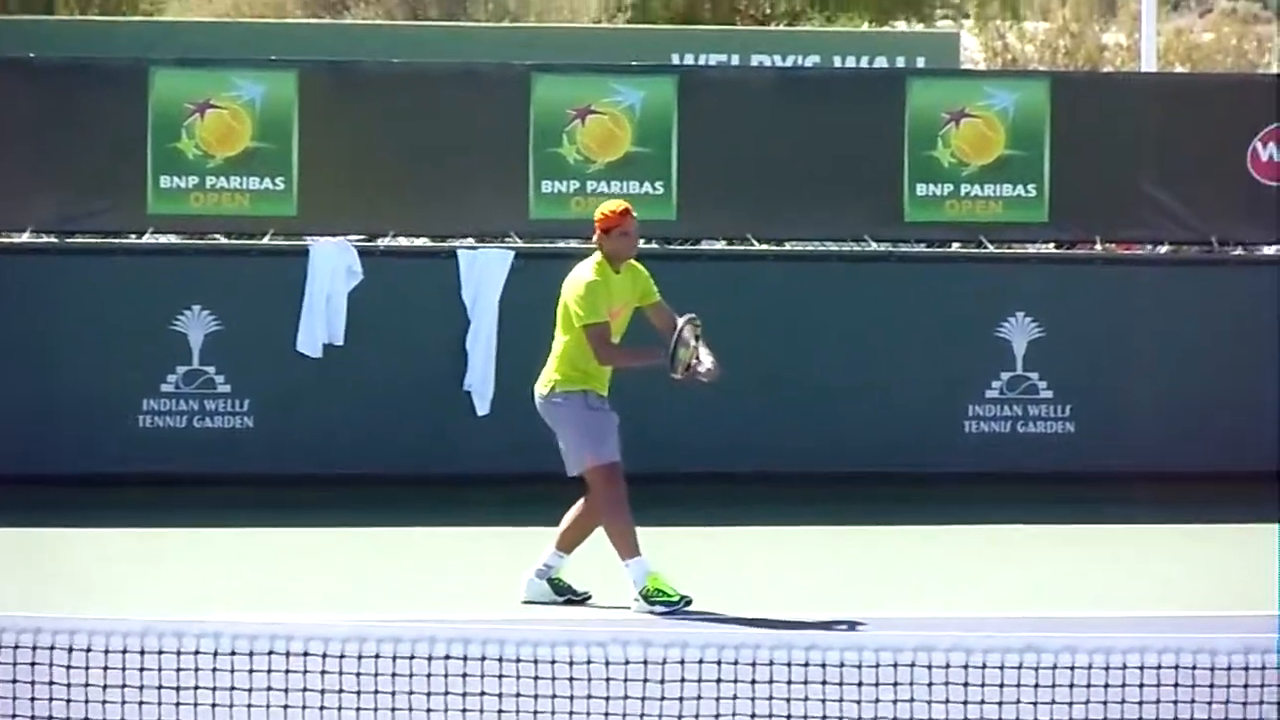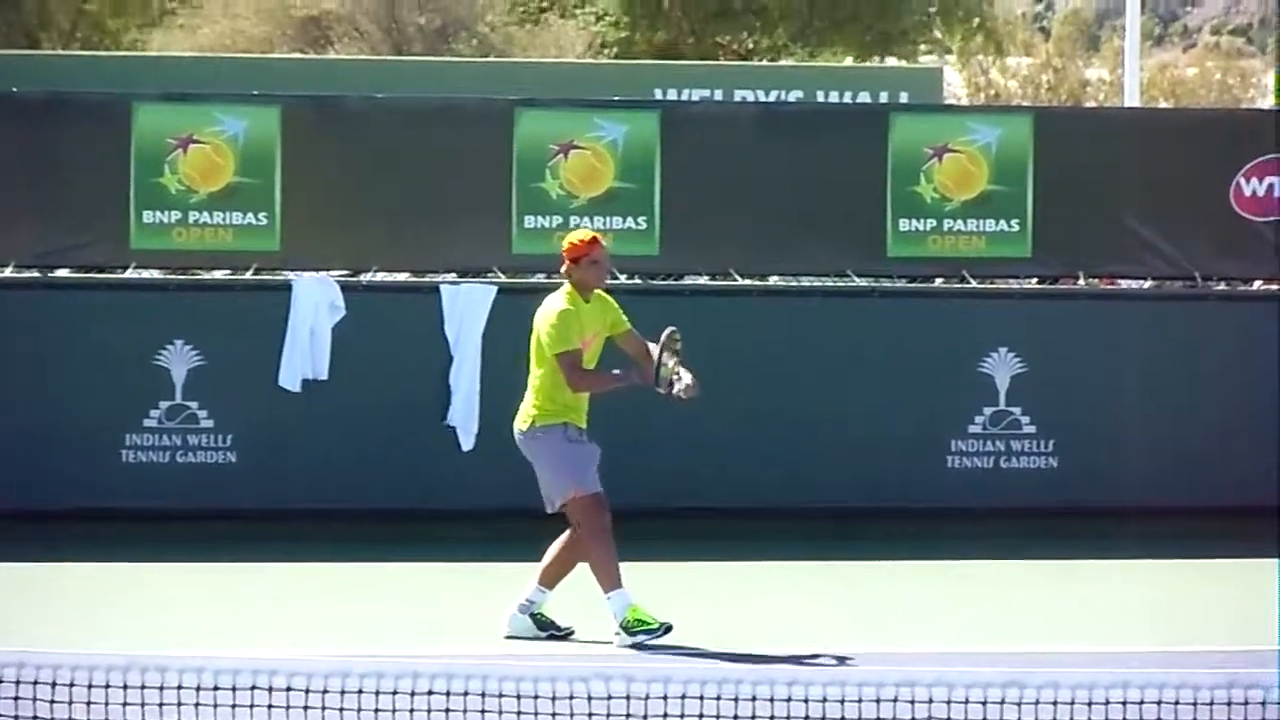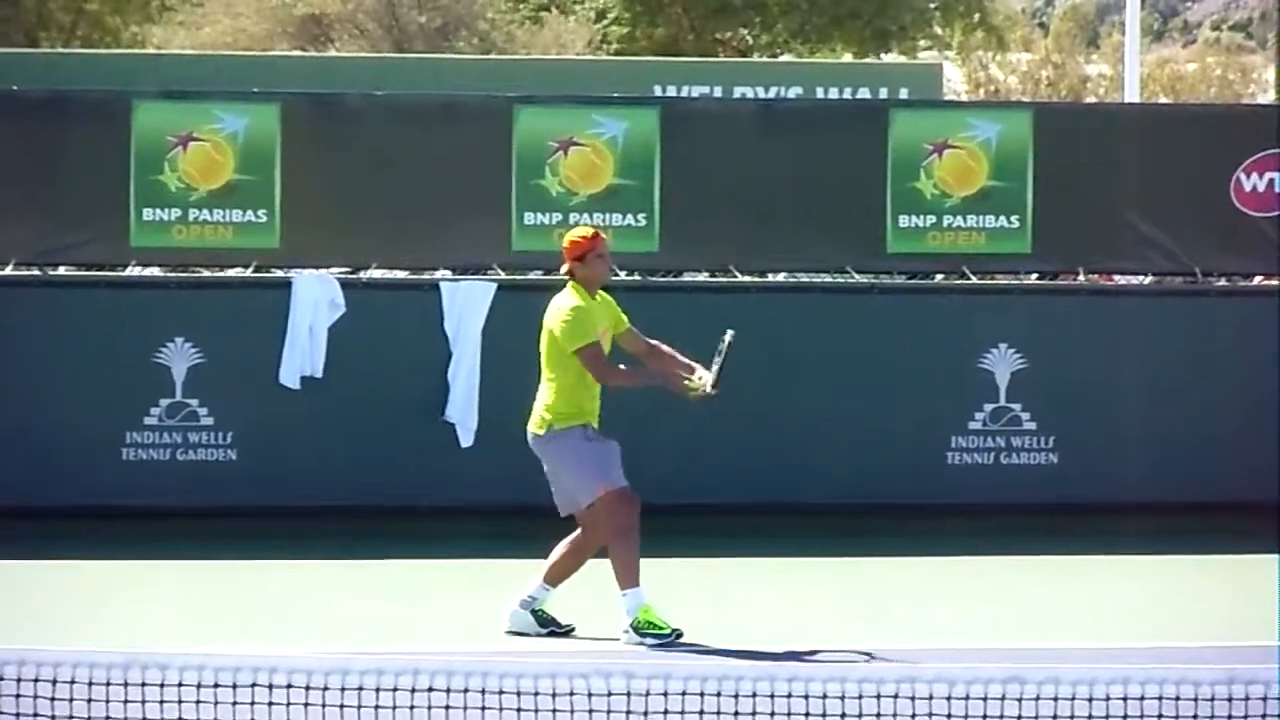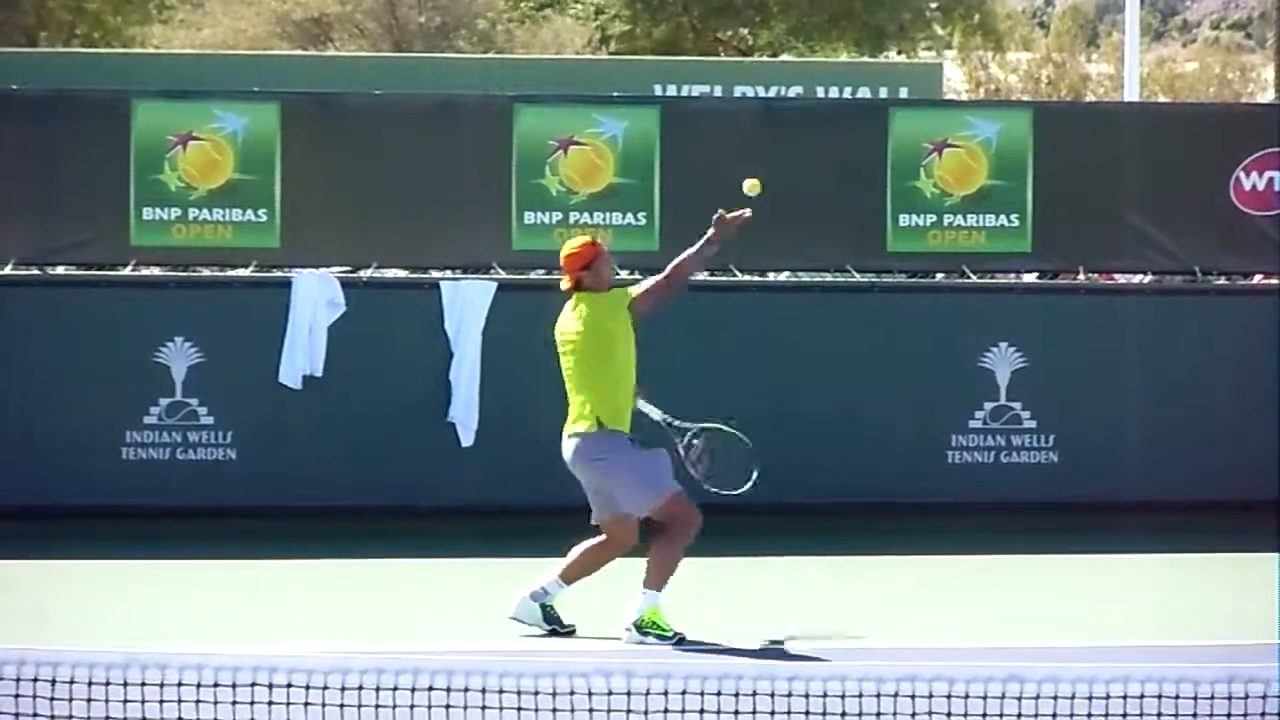
dt=0.3s
person 1, frame 1
left shoulder: (634, 274)
right shoulder: (587, 282)
left elbow: (671, 323)
right elbow: (604, 353)
left wrist: (701, 353)
right wrist: (663, 357)
left hip: (587, 394)
right hip: (567, 392)
left knee: (602, 493)
right knee: (610, 483)
left ankle: (543, 576)
right ankle: (644, 584)
person 1, frame 2
left shoulder: (602, 304)
right shoulder: (558, 313)
left elbow: (643, 349)
right elbow: (577, 380)
left wrist: (678, 372)
right wrist: (636, 376)
left hip: (566, 426)
right hip: (547, 426)
left knee: (584, 527)
right knee: (594, 513)
left ankle: (525, 612)
right ankle: (625, 616)
person 1, frame 3
left shoulder: (601, 303)
right shoulder: (571, 309)
left elbow: (645, 347)
right elbow: (603, 373)
left wrist: (692, 368)
right wrist: (665, 380)
left hip: (569, 429)
right hip: (562, 430)
left knee: (596, 528)
right knee: (624, 507)
left ankle: (527, 606)
right ankle: (636, 616)
person 1, frame 4
left shoulder: (571, 317)
right shoulder: (603, 306)
right elbow: (665, 283)
left wrist: (626, 392)
right wrist: (713, 239)
left hip: (585, 440)
right hip: (603, 440)
left knee: (618, 537)
right knee: (683, 516)
left ankle: (536, 599)
right ankle: (643, 616)
